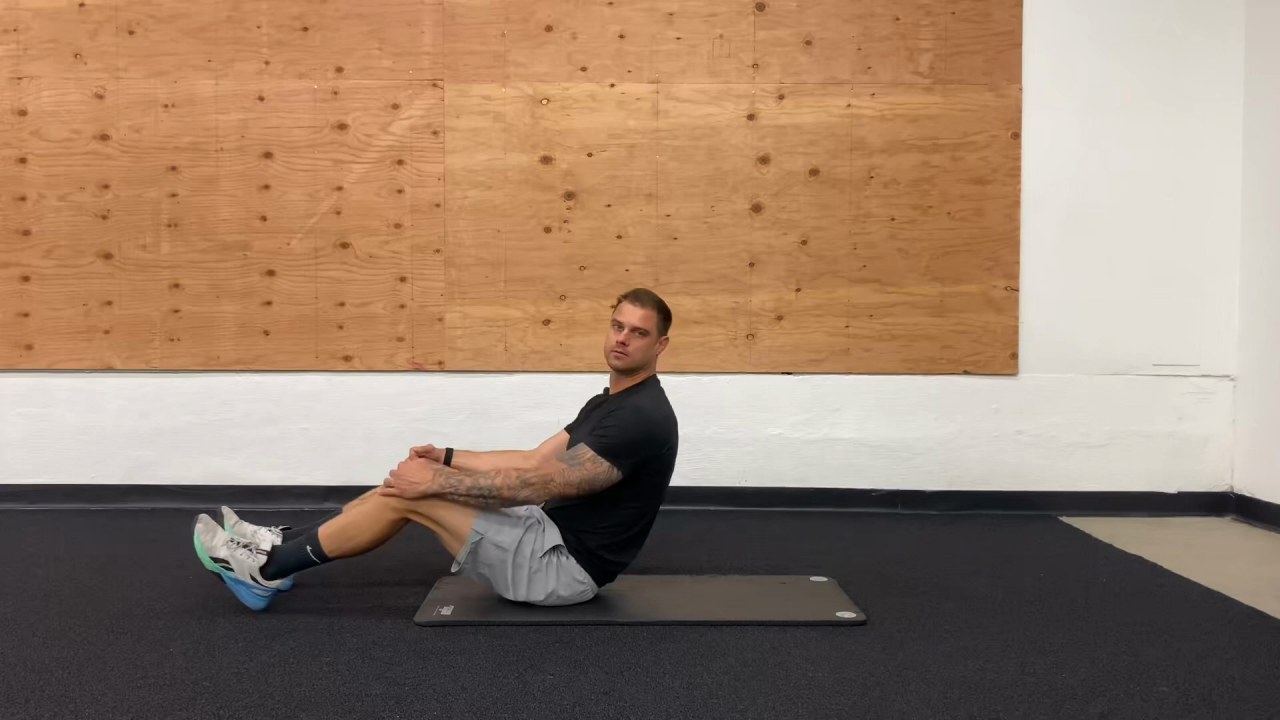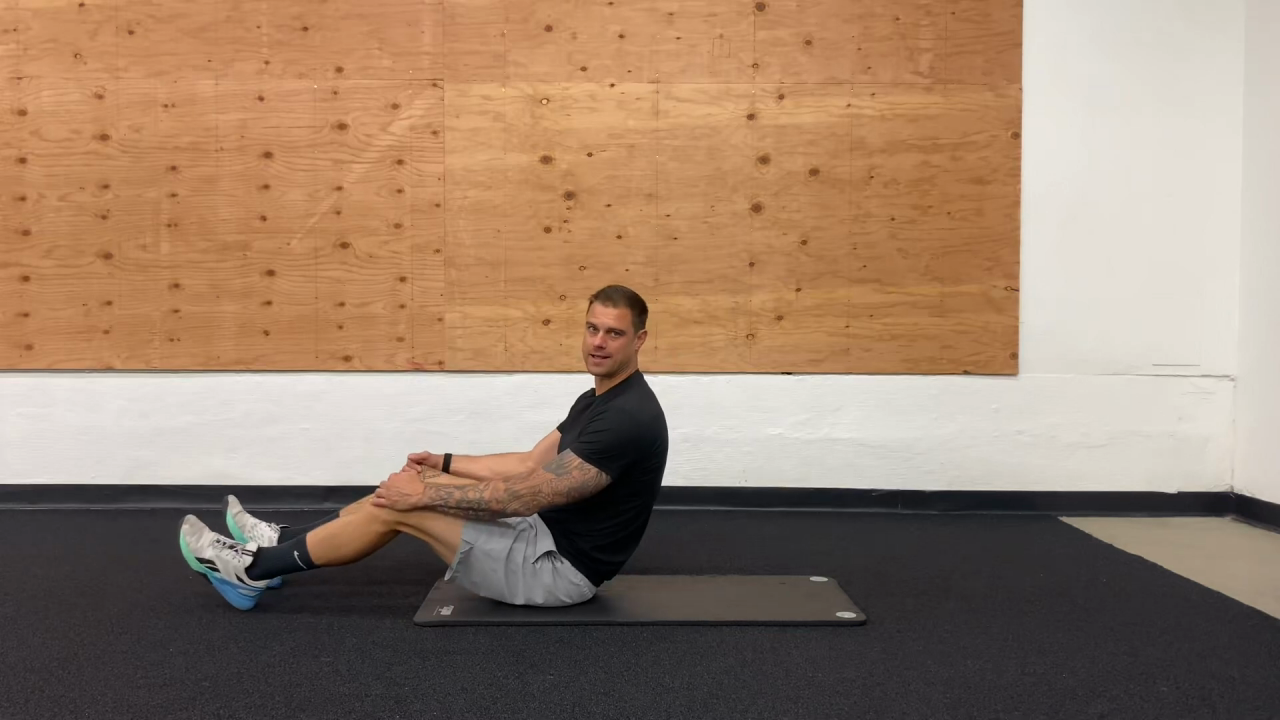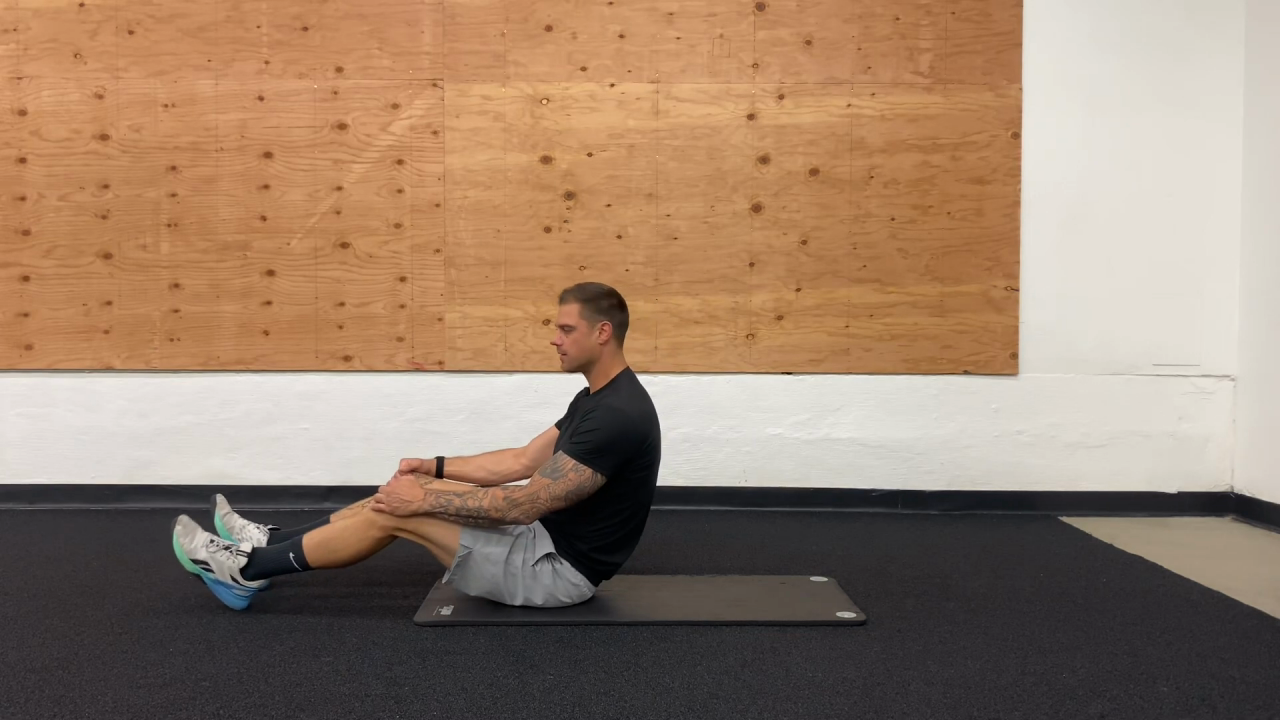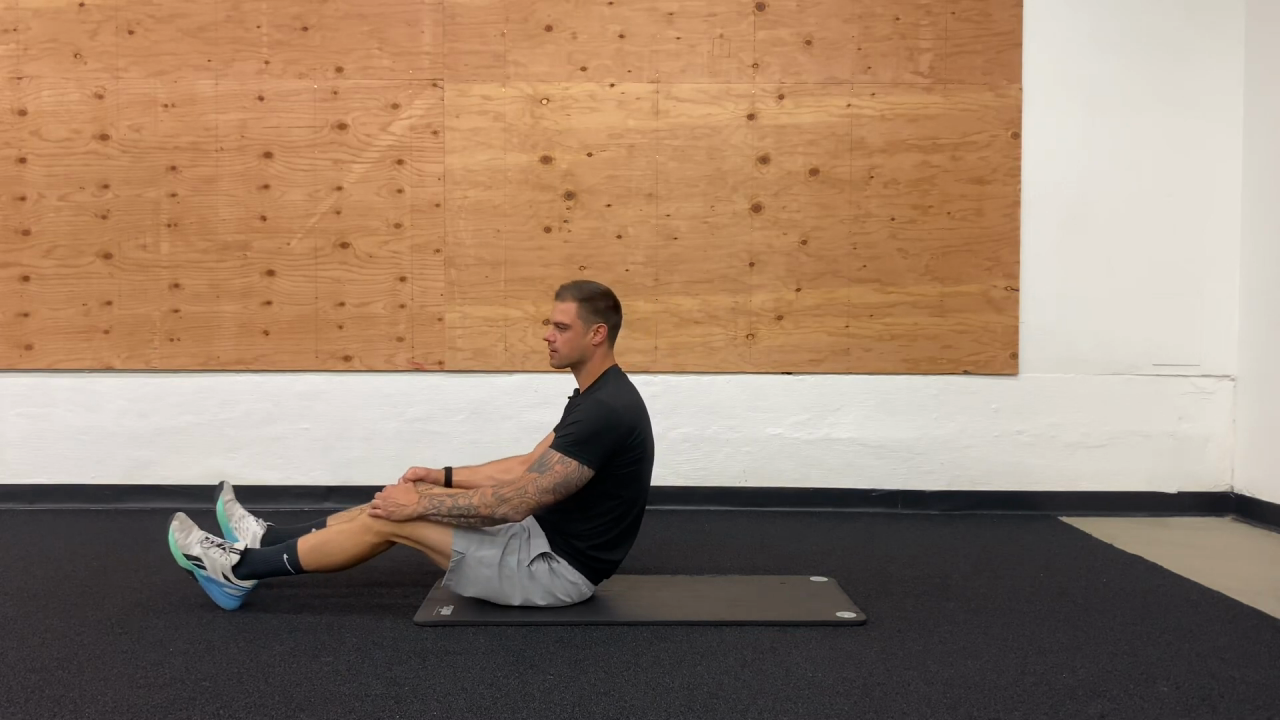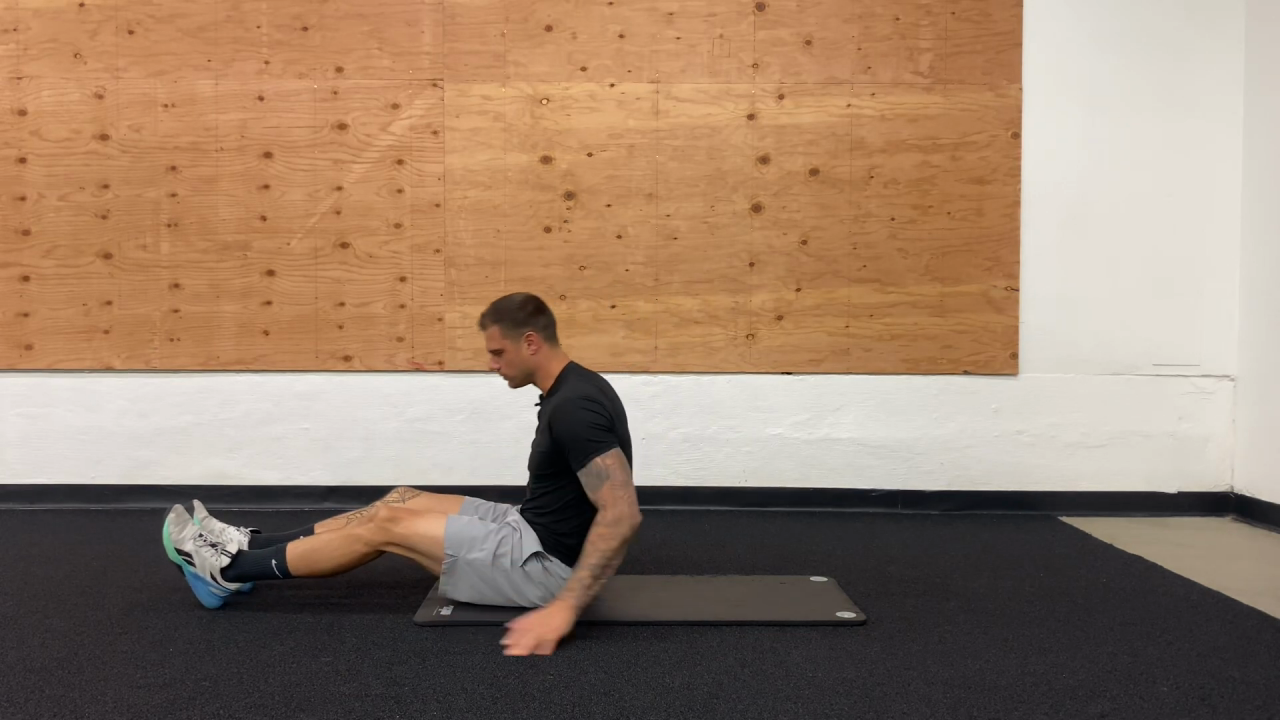
dt=0.5s
person 1, frame 1
left shoulder: (640, 418)
right shoulder: (610, 403)
left elbow: (537, 485)
right elbow: (536, 463)
left wrist: (436, 482)
right wrist: (445, 458)
left hip: (562, 567)
right hip: (556, 535)
left knee: (410, 496)
right knee: (411, 480)
left ankle: (266, 569)
right ankle: (280, 545)
person 1, frame 2
left shoulder: (628, 419)
right shoulder: (598, 399)
left elbow: (527, 496)
right elbow: (533, 466)
left wrist: (426, 495)
right wrist: (443, 463)
left hip: (560, 567)
right hip: (554, 536)
left knee: (400, 506)
right knee: (418, 479)
left ankle: (251, 569)
right ankle: (278, 541)
person 1, frame 3
left shoulder: (618, 416)
right shoulder: (597, 398)
left elbow: (526, 504)
right elbow: (525, 462)
left wrist: (427, 500)
right wrist: (434, 468)
left hip: (558, 568)
right hip: (552, 539)
left knee: (395, 513)
right knee: (404, 490)
left ankle: (246, 569)
right ankle: (268, 543)
person 1, frame 4
left shoulder: (604, 411)
right shoulder: (598, 397)
left elbow: (515, 502)
right elbow: (531, 469)
left wrist: (422, 506)
right wrist: (442, 478)
left hip: (558, 567)
right hip: (554, 539)
left knee: (393, 518)
right knee: (403, 500)
left ankle: (239, 568)
right ankle: (264, 542)
person 1, frame 5
left shoulder: (576, 408)
right shoulder: (574, 390)
left elbow: (622, 516)
left wrist: (564, 608)
left hip: (548, 562)
right hip: (539, 532)
left knee: (388, 527)
right knee: (401, 502)
left ankle: (229, 570)
right ankle: (253, 548)
